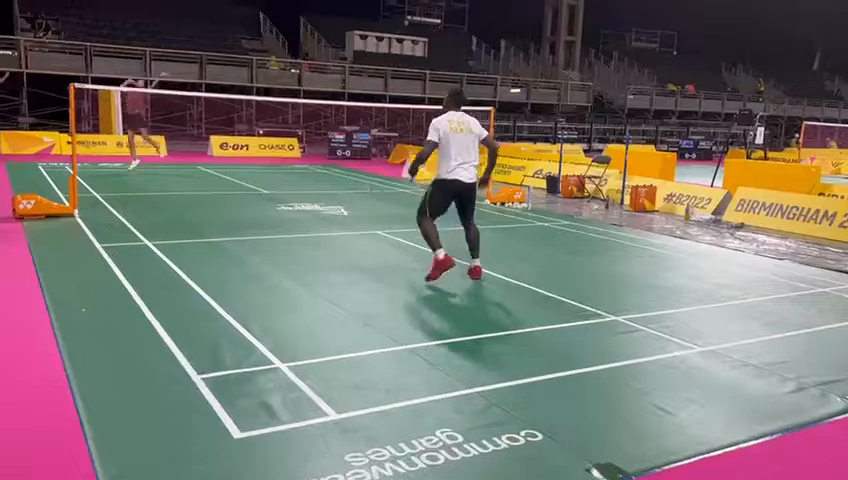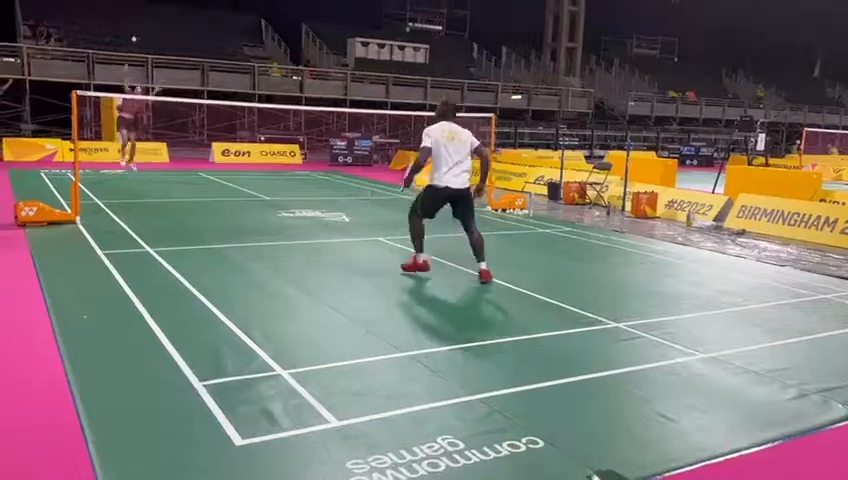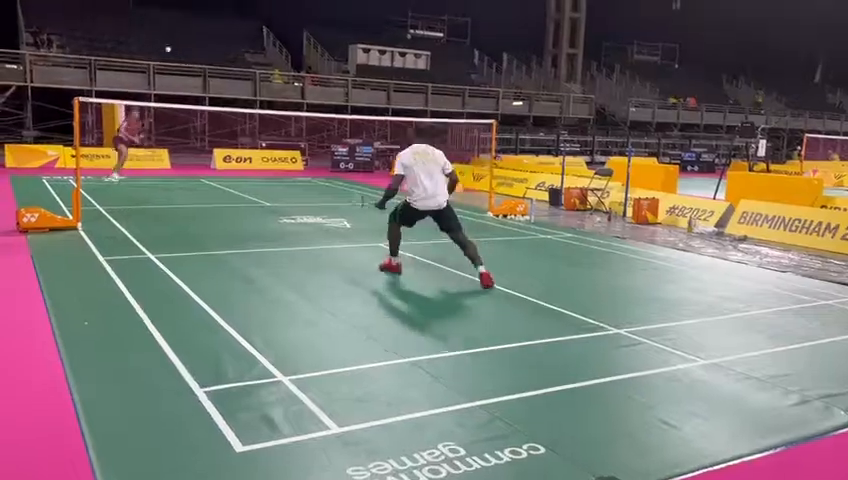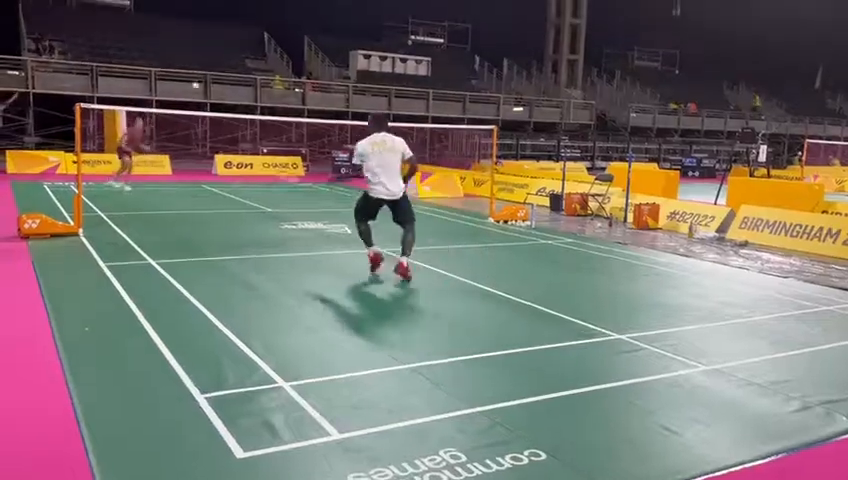
dt=0.2s
person 1, frame 1
left shoulder: (439, 122)
right shoulder: (473, 122)
left elbow: (426, 152)
right elbow: (494, 147)
left wrist: (413, 167)
right wrist: (487, 174)
left hip: (447, 179)
right hip: (470, 180)
left knee: (424, 218)
right knee: (468, 222)
left ankle: (441, 257)
right ankle: (476, 265)
person 1, frame 2
left shoulder: (432, 131)
right shoulder: (465, 133)
left elbow: (421, 159)
right elbow: (485, 156)
left wrist: (409, 177)
right wrist: (481, 183)
left hip: (440, 185)
right hip: (463, 187)
left knee: (415, 216)
right knee: (470, 227)
left ankle: (419, 260)
right ankle: (483, 268)
person 1, frame 3
left shoulder: (404, 155)
right shoulder: (438, 153)
left elbow: (395, 185)
right elbow: (453, 179)
left wrist: (383, 201)
left hip: (417, 203)
right hip: (440, 202)
left knee: (394, 220)
right knee: (460, 237)
left ankle: (394, 262)
right ankle: (482, 272)
person 1, frame 4
left shoulder: (362, 144)
right shoulder: (399, 142)
right elbow: (414, 166)
right wrist: (403, 181)
left hip: (374, 192)
right hip: (397, 192)
left knee: (360, 219)
right knee: (409, 226)
left ankle: (373, 252)
right ankle: (404, 262)
